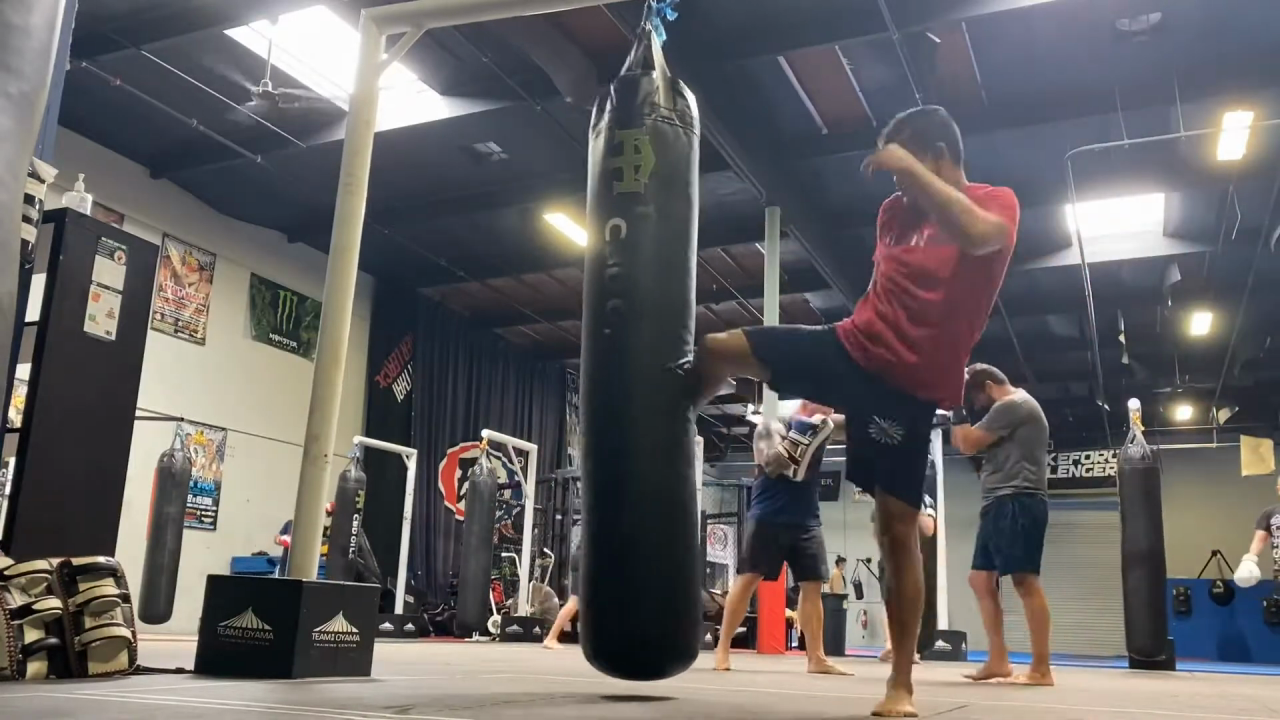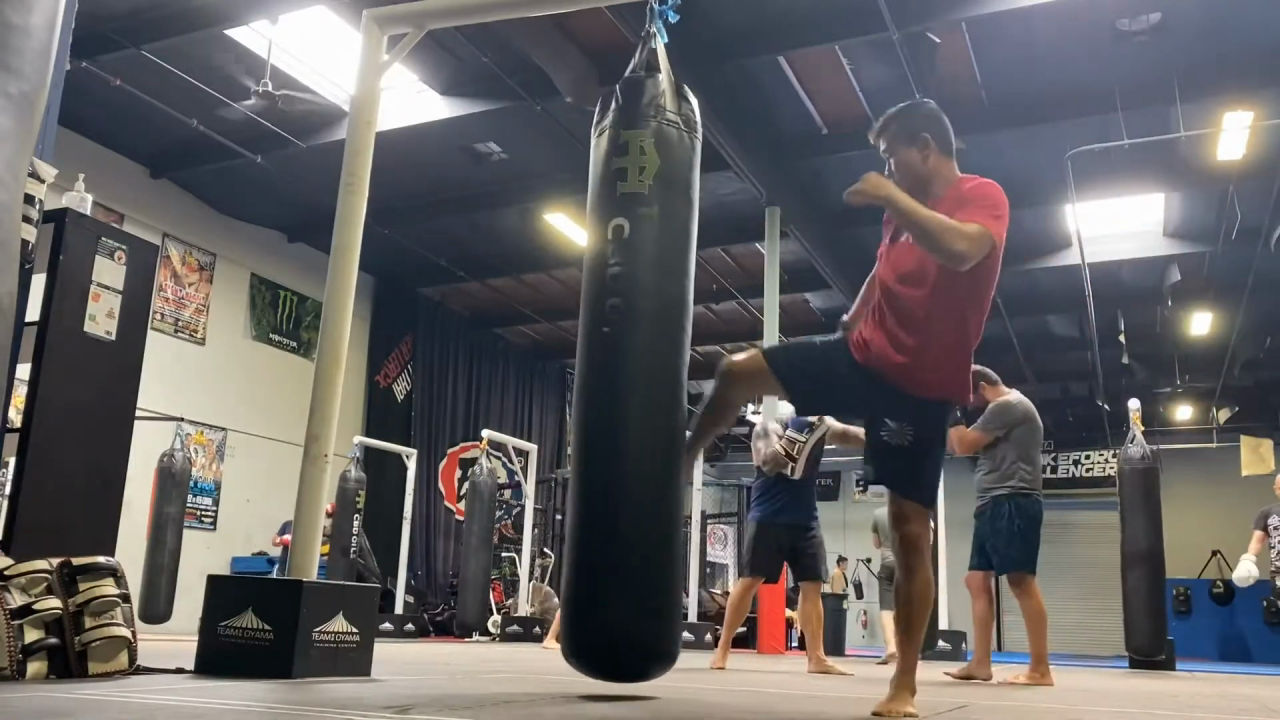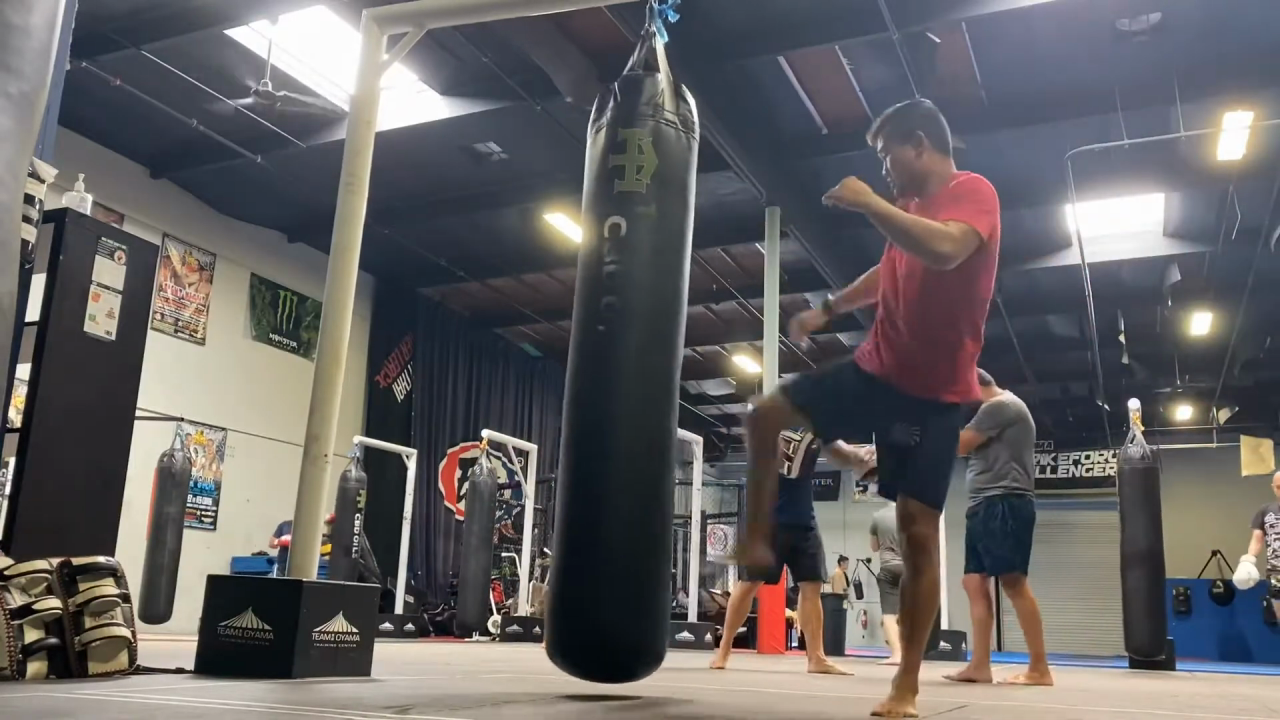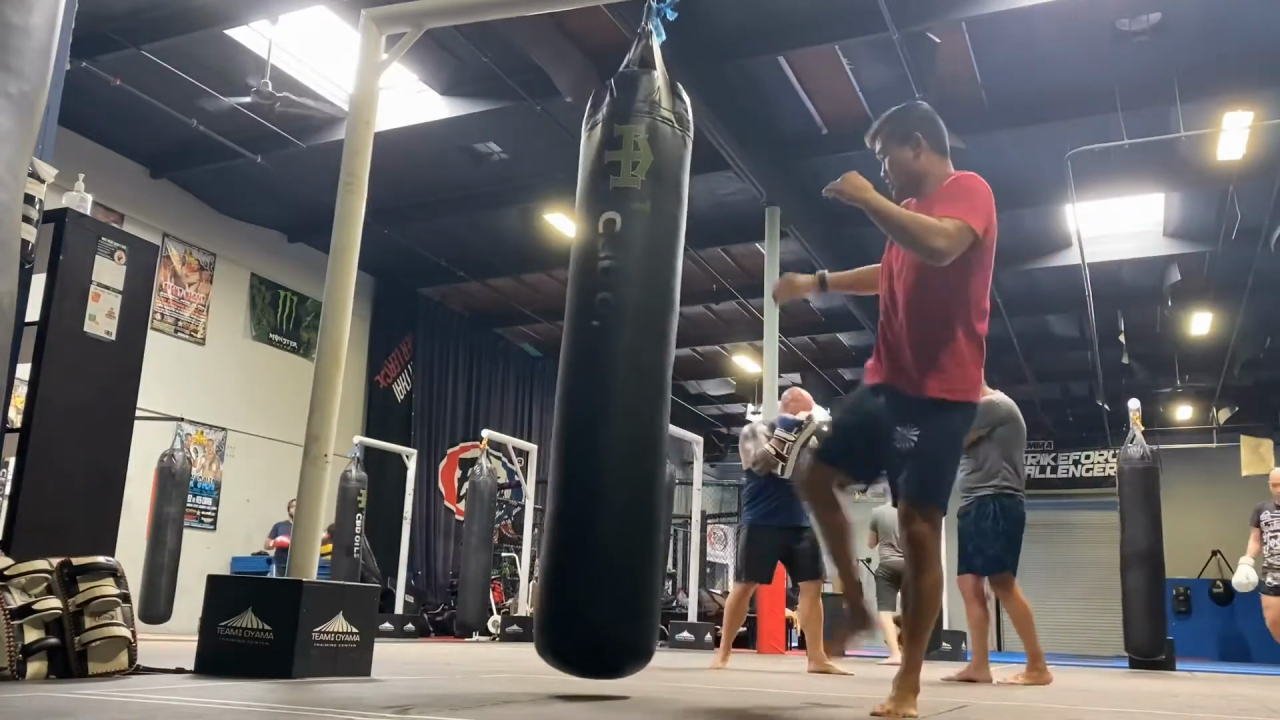
dt=0.1s
person 1, frame 1
left shoulder: (992, 202)
right shoulder: (895, 211)
left elbow: (979, 236)
left wrist: (915, 170)
left hip: (911, 388)
right hip: (852, 352)
left knee: (898, 530)
right knee: (720, 349)
person 1, frame 2
left shoulder: (985, 196)
right shoulder: (899, 211)
left elbow: (963, 250)
left wrist: (893, 197)
right wrist: (849, 330)
left hip: (927, 391)
right hip: (863, 361)
left knee: (910, 531)
right knee: (740, 371)
right ankle: (687, 456)
person 1, frame 3
left shoulder: (975, 193)
right shoulder: (907, 206)
left elbow: (945, 250)
left wrist: (869, 203)
right wrist: (827, 308)
left hip: (934, 393)
right hip: (874, 371)
left knee: (918, 531)
right knee: (765, 417)
right ankle: (759, 536)
person 1, frame 4
left shoulder: (968, 190)
right shoulder: (909, 207)
left elbow: (939, 246)
left wrist: (867, 199)
right wrist: (819, 281)
left hip: (942, 394)
right hip: (885, 384)
left knee: (919, 532)
right knee: (813, 481)
right ankle: (854, 604)
person 2, frame 1
left shoulder: (1013, 405)
right shoulder: (1013, 410)
left elbow: (969, 444)
right elbow: (964, 444)
left wrist: (957, 413)
right wrist: (957, 418)
left hip: (1016, 504)
right hip: (1002, 506)
left knee: (1025, 583)
right knee: (980, 579)
left ankle: (1041, 669)
right ankle: (997, 659)
person 2, frame 2
left shoulder: (1008, 406)
right shoulder: (1005, 411)
left elbow: (964, 445)
right elbow: (960, 446)
left wrist: (954, 415)
right wrist: (955, 417)
left hip: (1011, 504)
right hip: (995, 506)
left knee: (1021, 583)
right knee: (977, 581)
left ankle: (1040, 669)
right ankle: (980, 662)
person 2, frame 3
left shoulder: (1000, 406)
right shoulder: (999, 412)
left elbow: (960, 445)
right elbow: (967, 447)
left hip: (1003, 505)
right hip: (986, 507)
left knee: (1014, 584)
right knee: (974, 584)
left ankle: (1039, 669)
right ankle: (980, 664)
person 2, frame 4
left shoulder: (991, 406)
right shoulder: (989, 410)
right elbow: (969, 452)
left hip: (994, 505)
right hip: (979, 506)
left knee: (1002, 585)
right knee: (969, 585)
left ankle: (1038, 667)
right ankle: (979, 665)
person 3, frame 1
left shoulder: (822, 427)
right shoulder: (770, 428)
right elbow: (772, 464)
right wrist: (803, 436)
left hip: (806, 523)
right hip: (768, 518)
left knee: (812, 585)
right knee: (748, 579)
left ankle: (816, 657)
right ankle: (722, 649)
person 3, frame 2
left shoulder: (821, 426)
right shoulder: (768, 428)
left elbow: (856, 437)
right elbow: (772, 463)
right wrist: (804, 432)
left hip: (805, 523)
right hip: (768, 520)
left knee: (812, 585)
right knee: (749, 581)
left ankle: (816, 657)
right ankle: (722, 648)
person 3, frame 3
left shoulder: (817, 434)
left elbow: (848, 455)
right wrist: (799, 435)
left hip: (803, 524)
left knee: (811, 586)
right knee: (749, 583)
left ankle: (817, 657)
right ankle: (723, 651)
person 3, frame 4
right shoulder: (755, 431)
right elbow: (760, 464)
right wrist: (788, 432)
left hip: (797, 525)
right hip: (760, 524)
left knee: (812, 586)
right knee: (746, 586)
left ankle: (817, 657)
right ankle: (724, 652)
